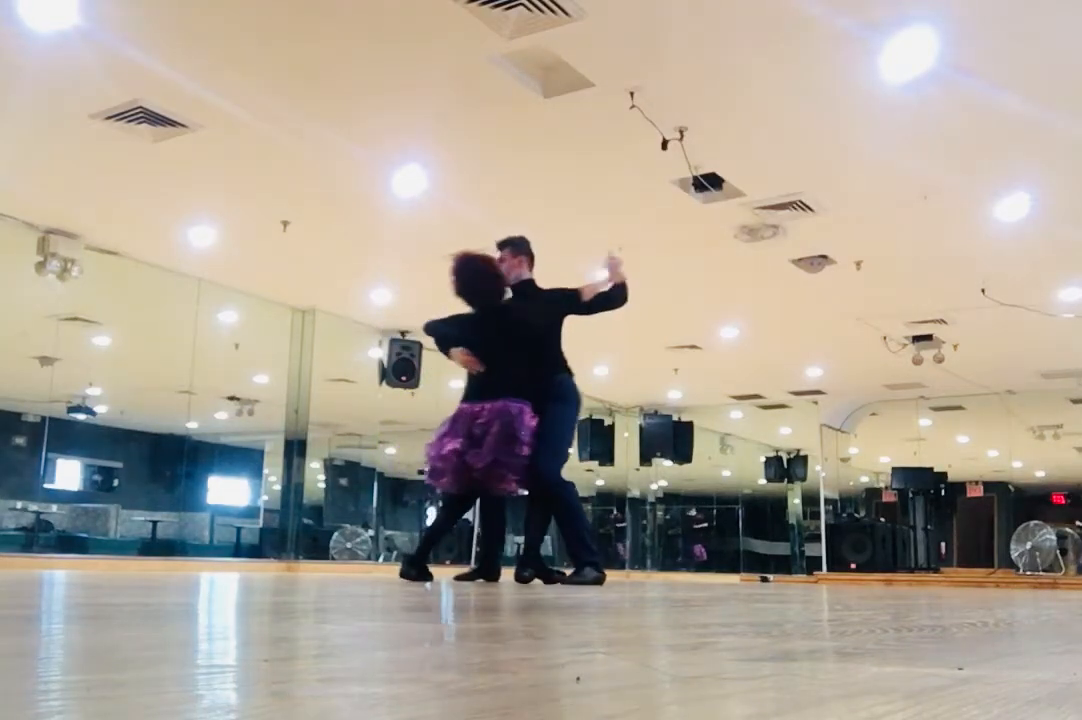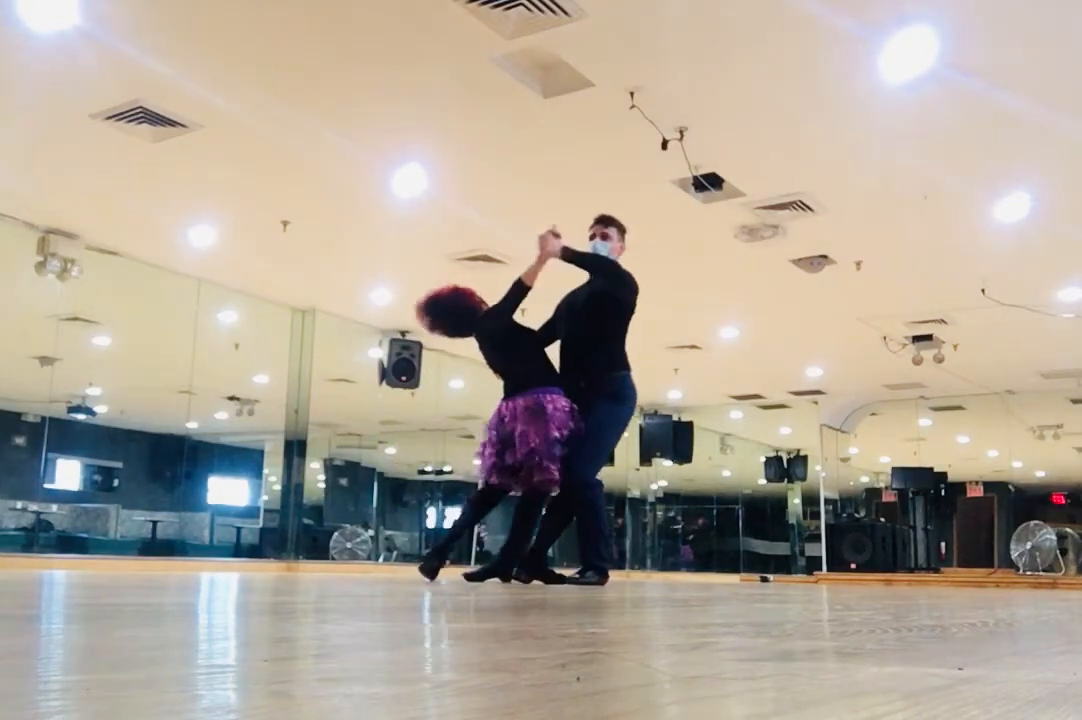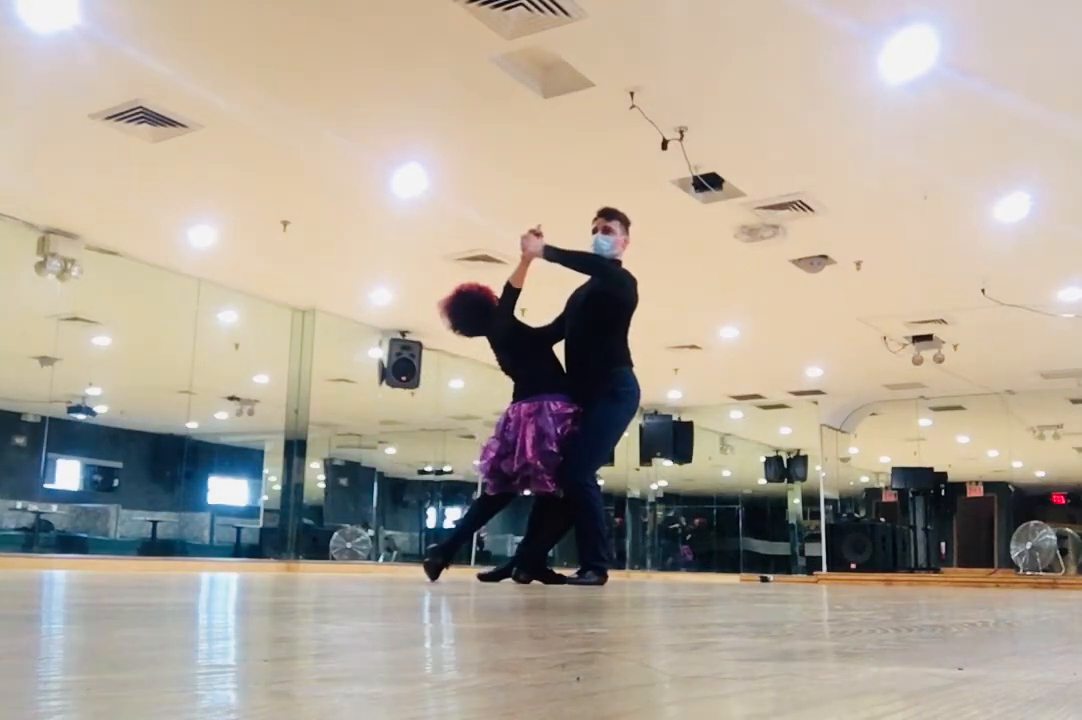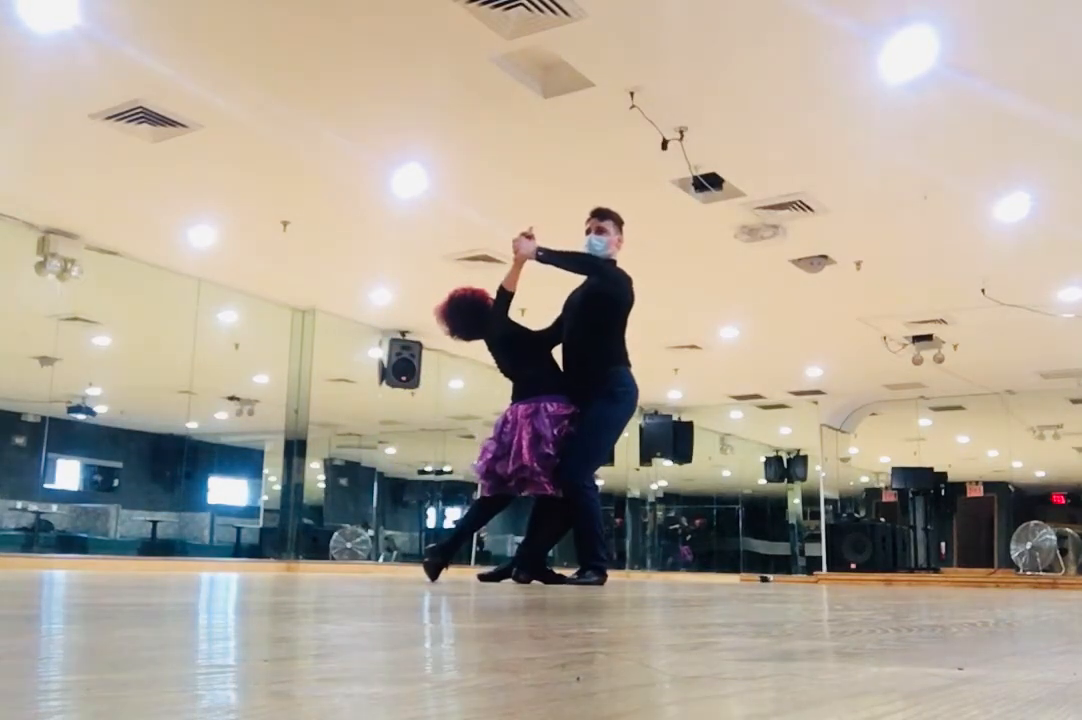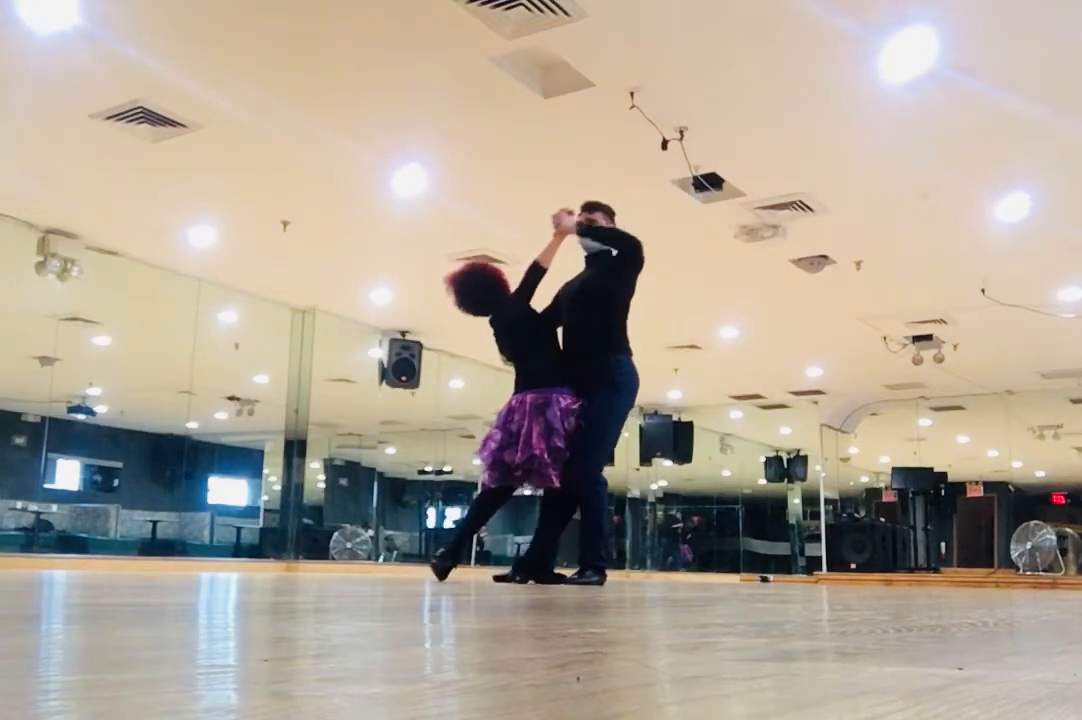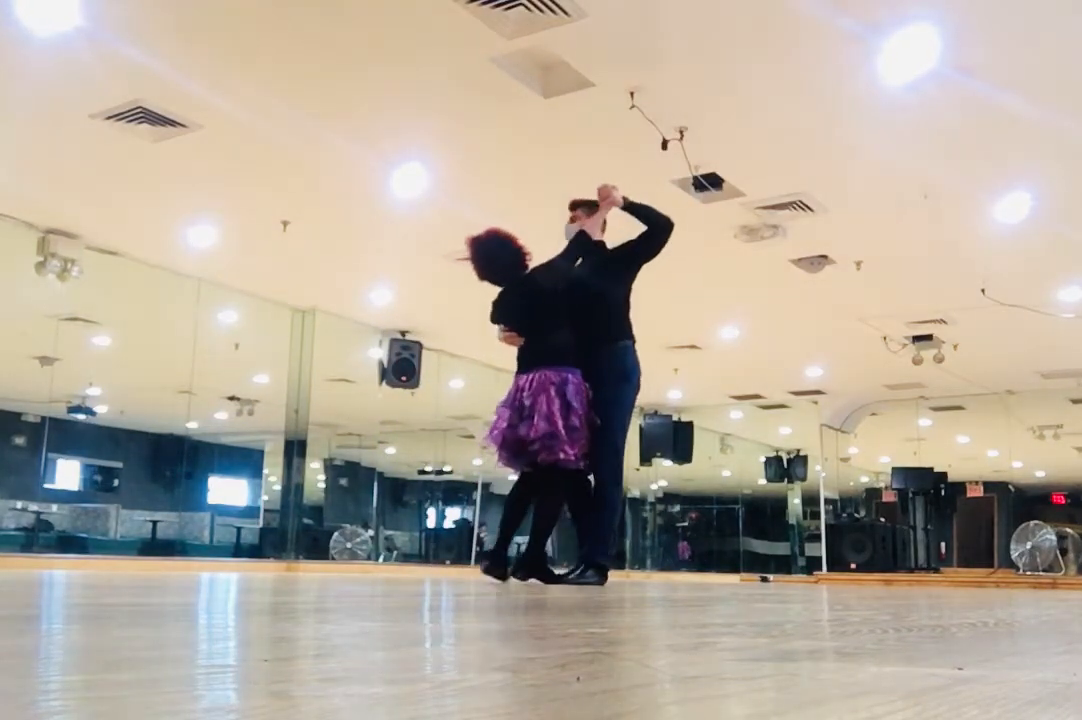
dt=0.5s
person 1, frame 1
left shoulder: (553, 299)
left elbow: (613, 301)
left wrist: (617, 280)
right wrist: (456, 352)
left hip: (557, 396)
left knee: (546, 473)
left ankle: (589, 562)
right ankle: (532, 559)
person 1, frame 2
left shoulder: (620, 287)
right shoulder: (574, 298)
left elbow: (614, 276)
right elbow: (544, 335)
left wrist: (561, 251)
left hip: (611, 393)
right hip: (577, 397)
left knee: (579, 473)
right knee: (563, 473)
left ankle: (596, 565)
right ankle: (534, 561)
person 1, frame 3
left shoulder: (620, 281)
right shoulder: (582, 293)
left elbow: (599, 266)
right elbow: (555, 331)
left wrist: (544, 251)
left hip: (613, 390)
right hip: (584, 393)
left knee: (577, 473)
right knee: (560, 474)
left ankle: (594, 566)
right ankle: (528, 560)
person 1, frame 4
left shoulder: (615, 281)
right shoulder: (579, 293)
left elbow: (592, 265)
right elbow: (554, 334)
left wrist: (537, 253)
left hip: (611, 390)
right hip: (581, 394)
left knee: (575, 474)
right knee: (557, 474)
left ankle: (594, 566)
right ankle: (528, 560)
person 1, frame 5
left shoulder: (618, 271)
right shoulder: (572, 286)
left elbow: (632, 246)
right elbow: (543, 324)
left wrist: (581, 227)
left hip: (613, 377)
right hip: (578, 383)
left knee: (585, 468)
right knee: (564, 470)
left ankle: (593, 566)
right ankle: (538, 560)
person 1, frame 6
left shoulder: (618, 260)
right shoulder: (566, 275)
left elbow: (662, 226)
left wrist: (621, 204)
right wrist: (515, 331)
left hip: (615, 366)
right hip: (576, 372)
left knee: (606, 465)
left ankle: (595, 564)
person 2, frame 1
left shoulder: (464, 324)
right shoulder: (516, 316)
left elbow: (433, 329)
left hip: (475, 411)
right hip: (512, 410)
left knee: (464, 490)
right knee: (493, 487)
left ankle: (418, 559)
right ankle: (487, 563)
person 2, frame 2
left shoulder: (487, 333)
right shoulder: (491, 322)
left elbow: (528, 342)
right elbow: (516, 293)
right wrist: (544, 256)
left hip: (514, 409)
right hip: (539, 404)
left knee: (497, 486)
right knee: (537, 486)
left ankle: (440, 552)
right ankle: (507, 561)
person 2, frame 3
left shoulder: (504, 335)
right shoulder: (501, 327)
left elbow: (550, 334)
right elbow: (509, 297)
right wrist: (527, 258)
left hip: (529, 411)
right hip: (547, 410)
left knee: (501, 490)
right knee: (551, 489)
left ankle: (444, 551)
right ankle: (529, 561)
person 2, frame 4
left shoulder: (503, 337)
right shoulder: (499, 329)
left elbow: (550, 337)
right elbow: (502, 298)
right wrist: (520, 260)
left hip: (528, 413)
right hip: (545, 412)
left knee: (500, 492)
right knee: (555, 491)
left ankle: (443, 551)
right ankle: (529, 562)
person 2, frame 5
left shoulder: (499, 322)
right shoulder: (513, 310)
right elbow: (532, 277)
right wrist: (559, 236)
left hip: (525, 403)
right hip: (551, 401)
left knee: (500, 484)
right knee: (561, 484)
left ankle: (452, 551)
person 2, frame 6
left shoulder: (503, 302)
right shoulder: (540, 280)
right elbow: (579, 244)
right wrist: (604, 209)
left hip: (528, 383)
right hip: (559, 380)
left knee: (533, 474)
right knee: (563, 474)
left ankle: (499, 554)
right ankle: (532, 558)
